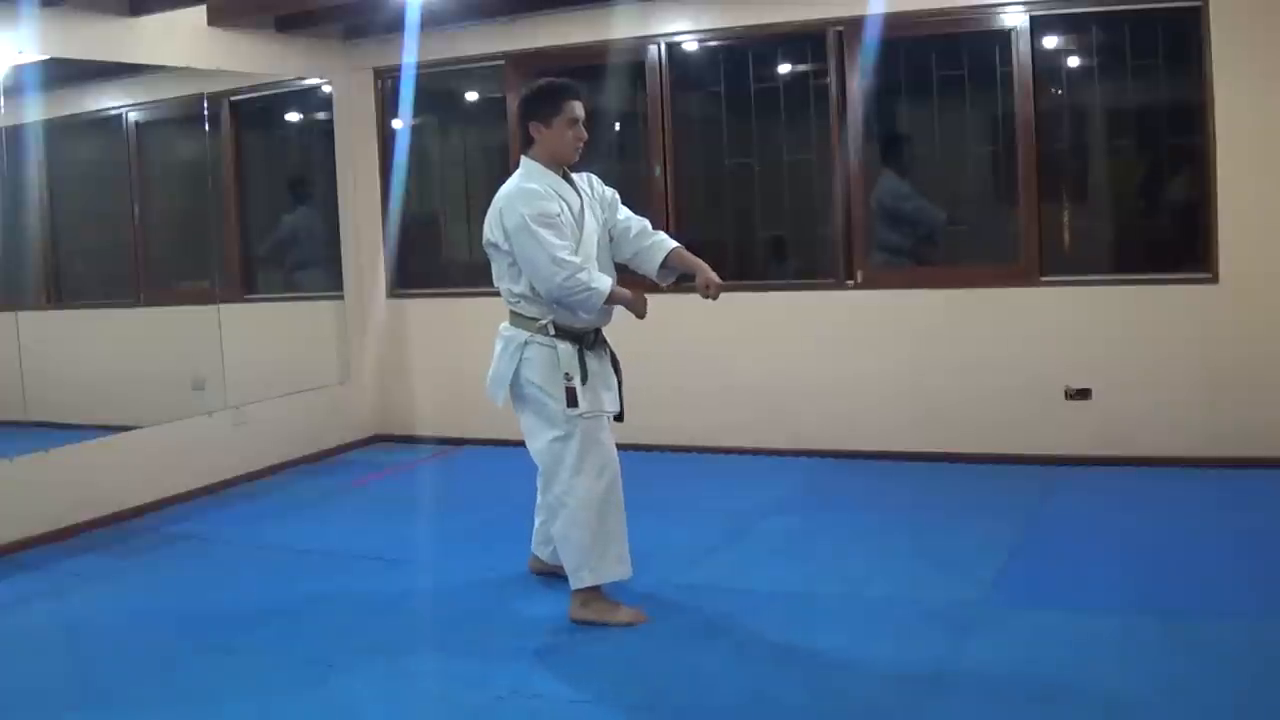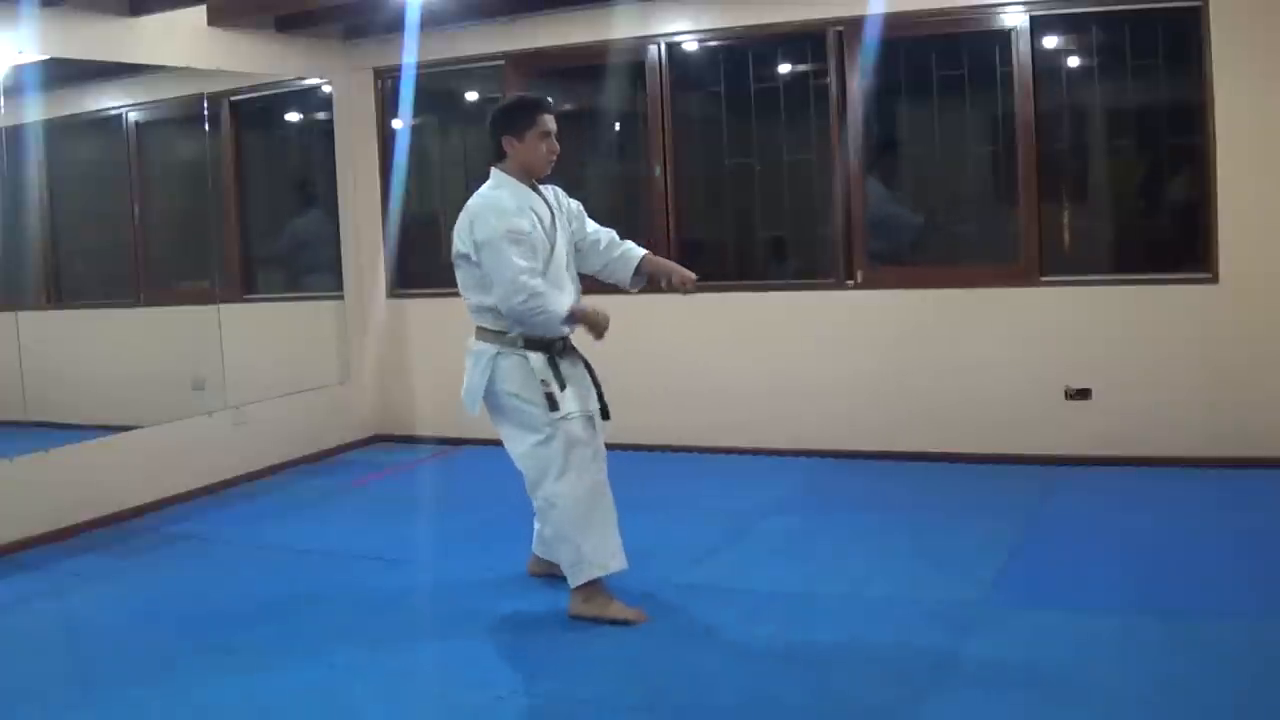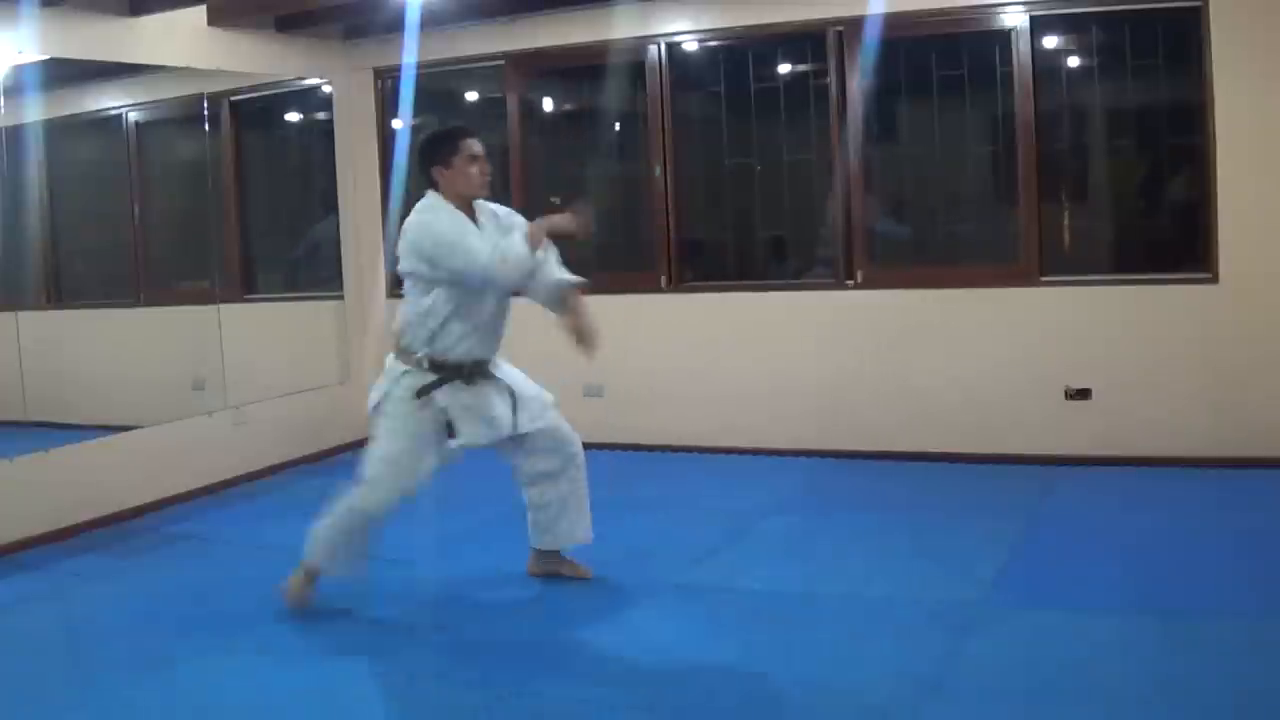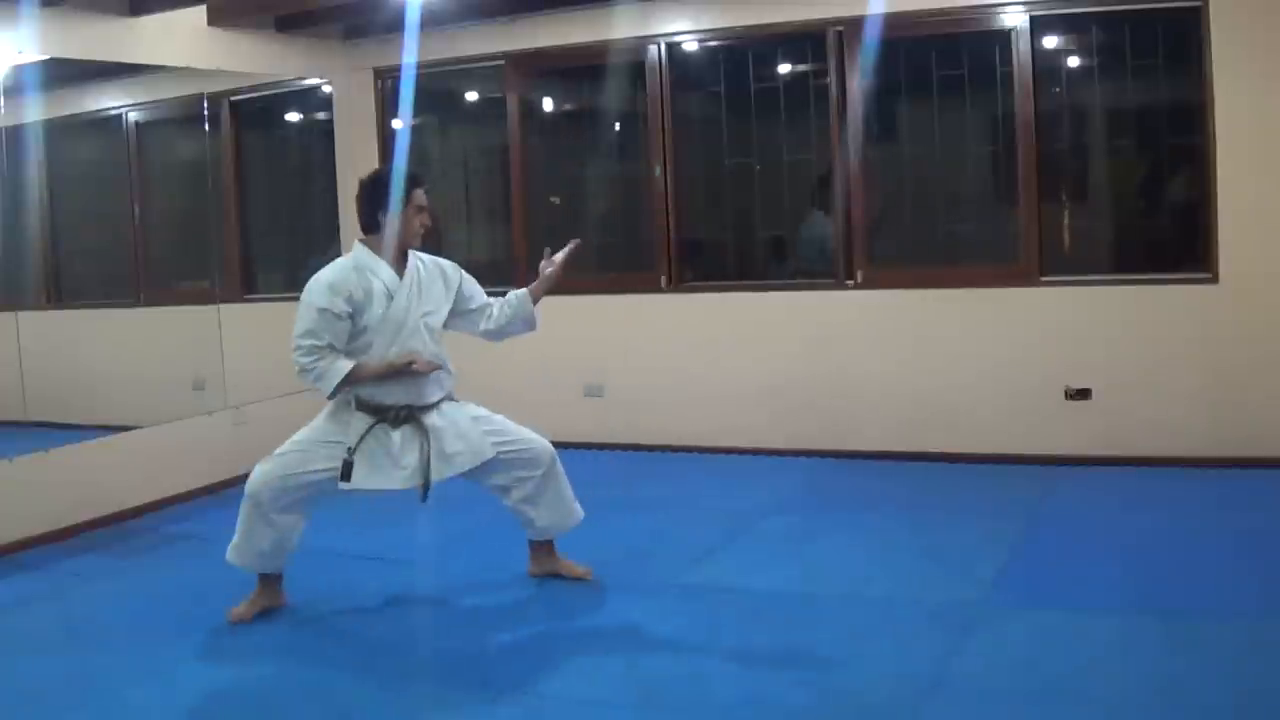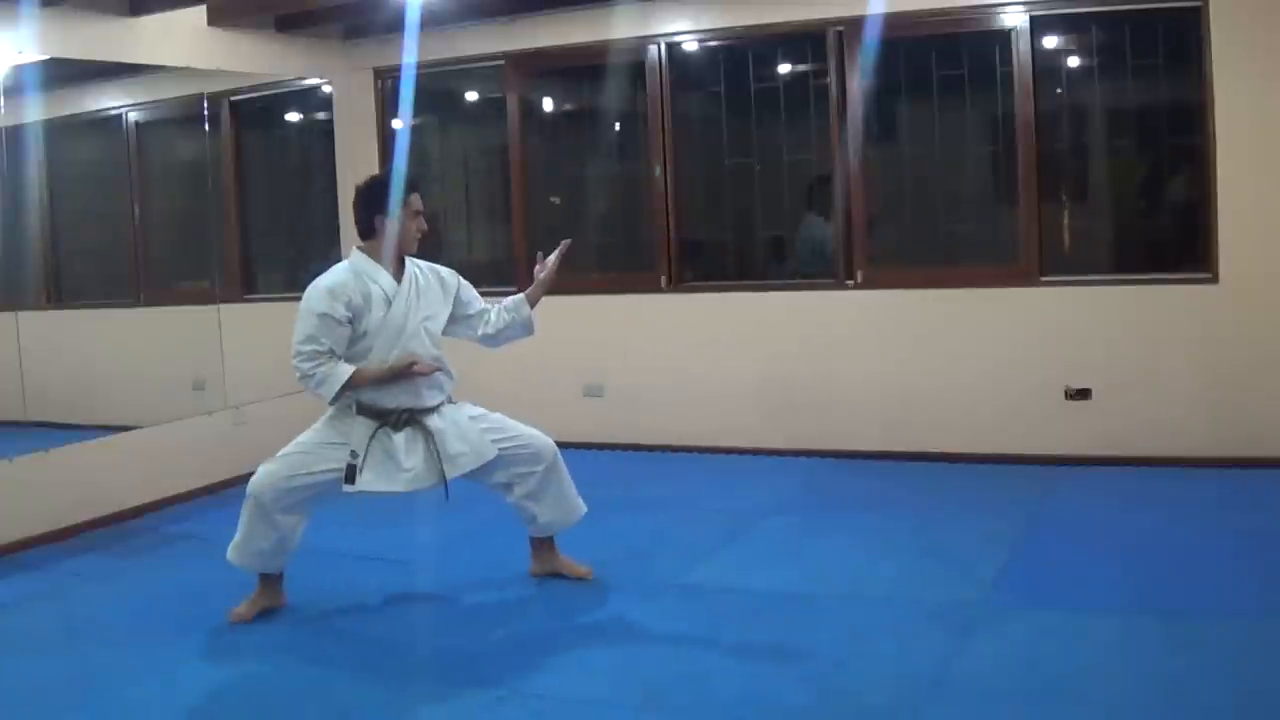
dt=0.3s
person 1, frame 1
left shoulder: (587, 188)
right shoulder: (523, 198)
left elbow: (635, 236)
right elbow: (562, 278)
left wrist: (696, 266)
right wrist: (625, 297)
left hip: (575, 349)
right hip: (545, 352)
left knee: (567, 461)
right knee: (587, 465)
left ankle: (549, 554)
right ankle: (588, 595)
person 1, frame 2
left shoulder: (557, 201)
right shoulder: (494, 210)
left elbow: (601, 248)
right elbow: (521, 295)
left wrist: (666, 267)
right wrist: (584, 316)
left hip: (555, 357)
right hip: (516, 363)
left knee: (581, 460)
right knee: (576, 465)
left ankle: (550, 555)
right ankle: (590, 591)
person 1, frame 3
left shoulder: (497, 220)
right shoulder: (430, 225)
left elbow: (542, 270)
right elbow: (493, 265)
left wrist: (573, 307)
right wrist: (541, 229)
left hip: (481, 374)
right hip: (421, 382)
left knee: (559, 447)
right knee: (383, 488)
left ankle: (548, 553)
right ankle: (311, 570)
person 1, frame 4
left shoulder: (439, 273)
right shoulder: (335, 283)
left elbow: (492, 320)
right elbow: (313, 361)
left wrist: (544, 282)
right wrist: (384, 370)
left hip: (435, 417)
right hip: (358, 421)
left knee: (534, 456)
right knee: (269, 484)
left ankle: (543, 554)
right ankle: (269, 586)
person 1, frame 5
left shoulder: (437, 280)
right shoulder: (334, 289)
left elbow: (490, 325)
right elbow: (312, 367)
left wrist: (539, 286)
right wrist: (385, 374)
left hip: (436, 418)
right hip: (360, 426)
left knee: (536, 452)
right knee: (271, 486)
left ankle: (544, 553)
right ankle: (269, 587)
